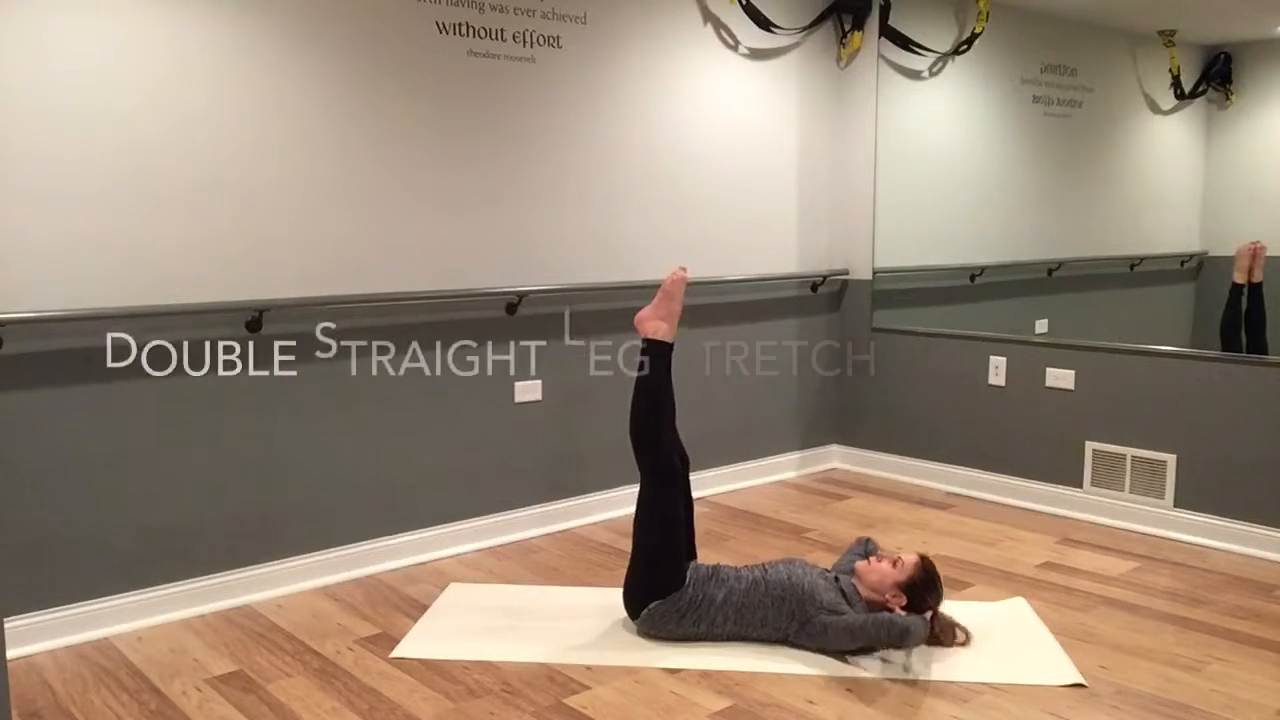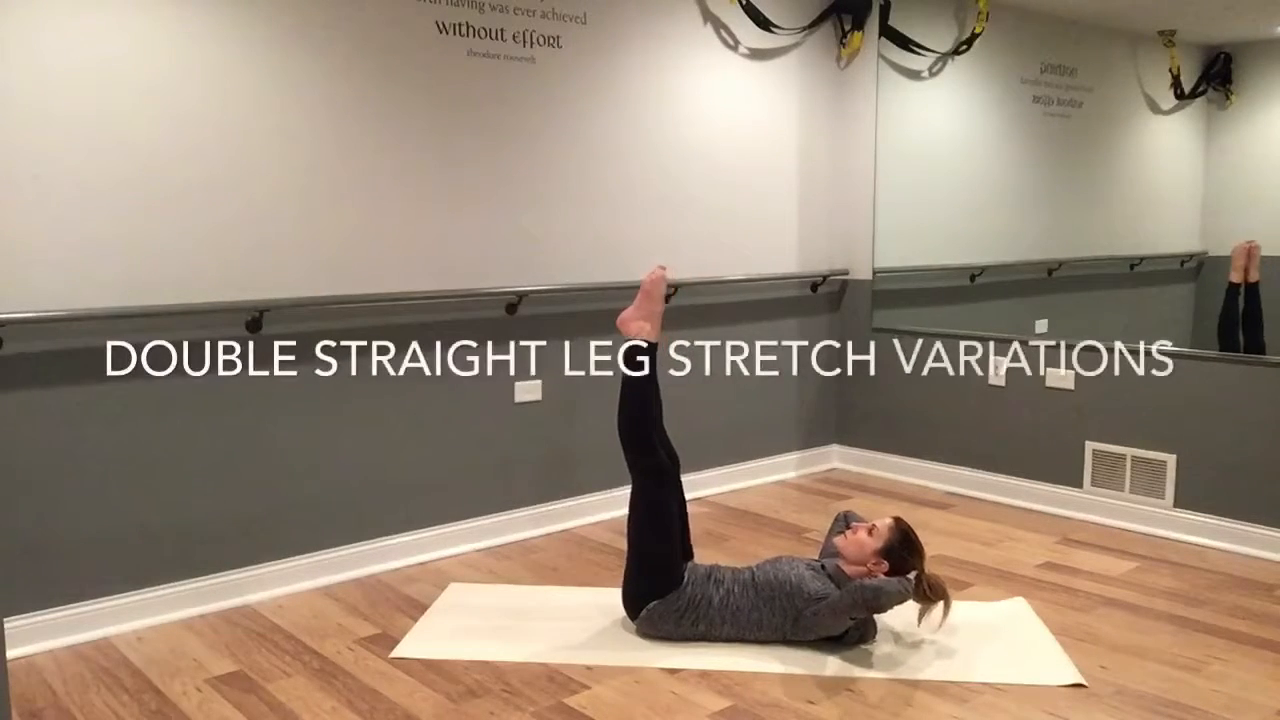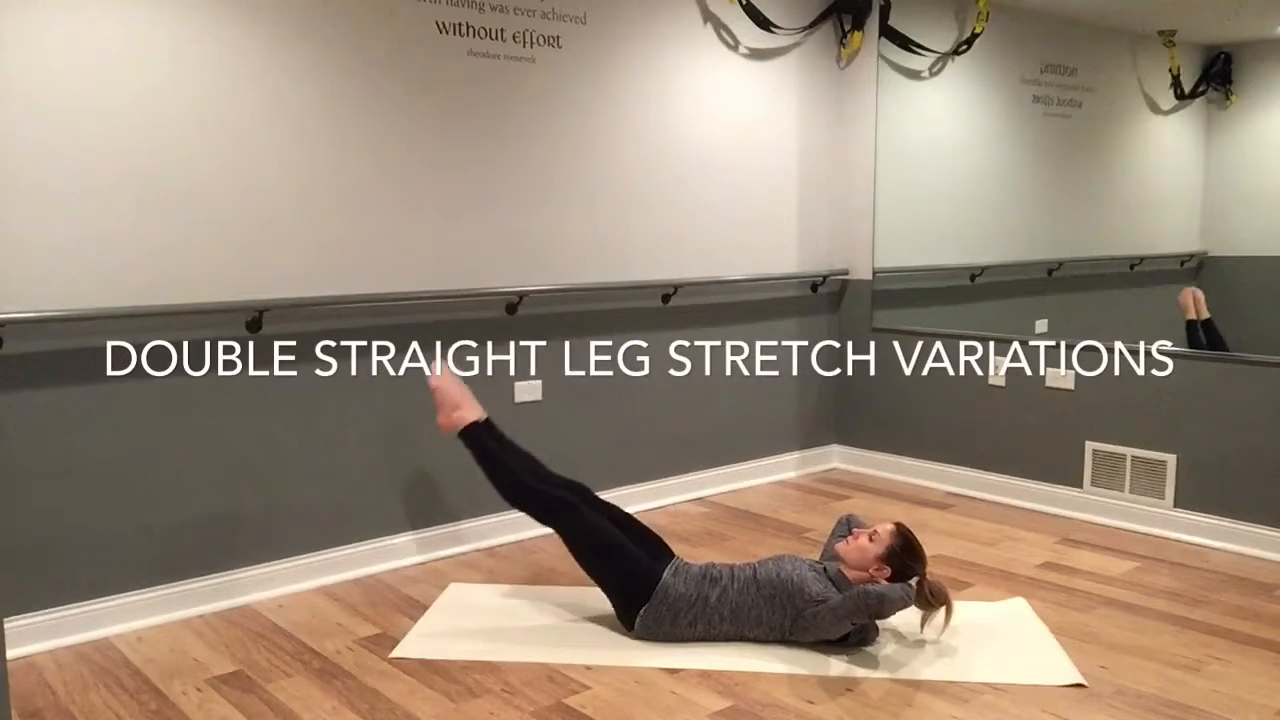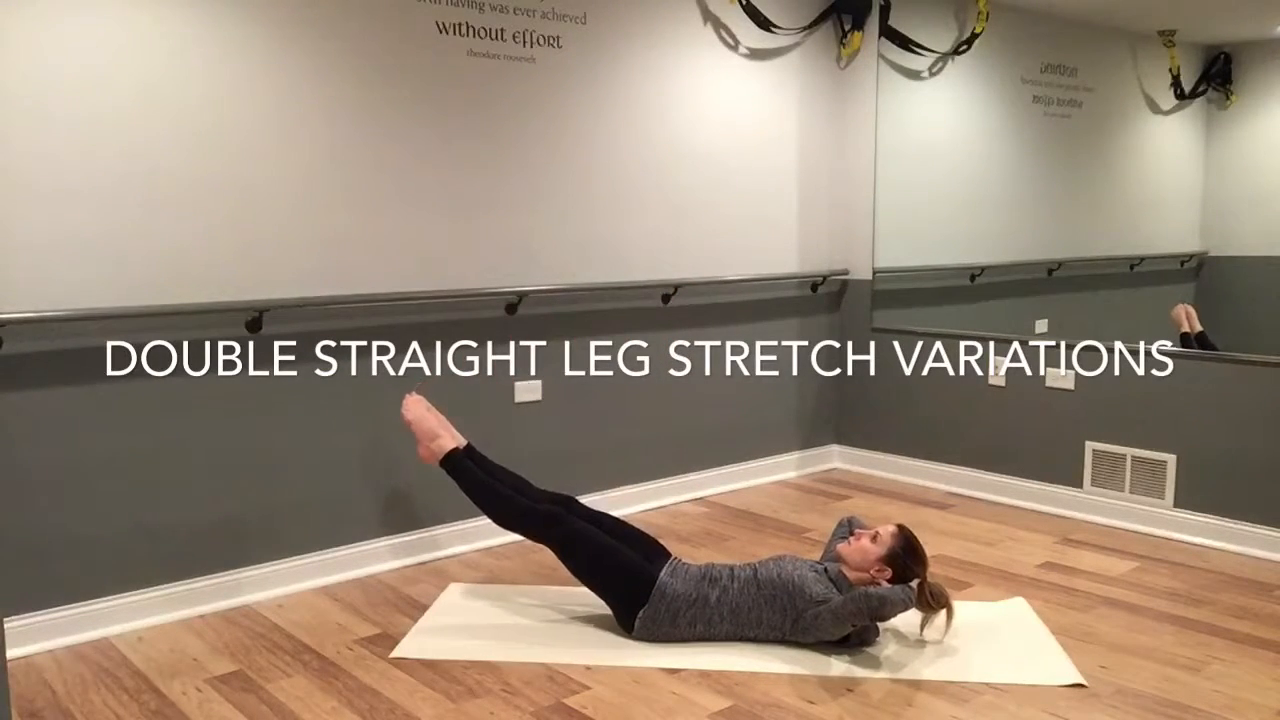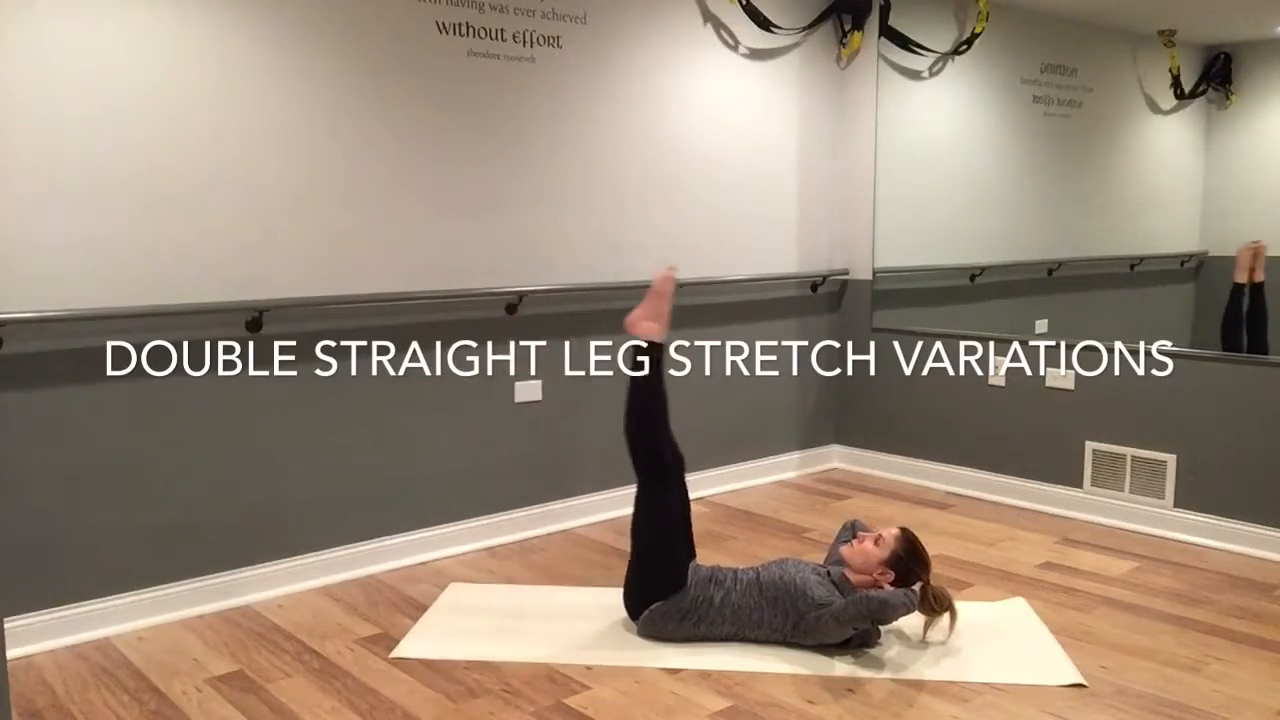
dt=1s
person 1, frame 1
left shoulder: (843, 623)
right shoulder: (842, 585)
left elbow: (901, 630)
right elbow: (864, 543)
left wrist: (920, 619)
left hip: (663, 603)
right hip: (689, 587)
left knee: (663, 470)
left ankle: (658, 337)
right ankle: (657, 337)
person 1, frame 2
left shoulder: (833, 607)
right shoulder: (832, 572)
left elbow: (873, 591)
right elbow: (843, 517)
left wrist: (906, 584)
left hip: (661, 603)
right hip: (685, 586)
left knee: (652, 468)
left ankle: (642, 339)
person 1, frame 3
left shoulder: (832, 613)
right shoulder: (831, 575)
left elbow: (879, 598)
right elbow: (846, 519)
left wrist: (910, 588)
right wrist: (901, 561)
left hip: (660, 606)
right hip: (678, 581)
left knee: (565, 510)
right knee: (578, 499)
left ankle: (469, 422)
right ankle: (473, 423)
person 1, frame 4
left shoulder: (834, 613)
right shoulder: (832, 575)
left elbow: (874, 601)
right elbow: (845, 520)
left wrist: (909, 593)
right wrist: (907, 573)
left hip: (659, 607)
right hip: (677, 579)
left knee: (551, 522)
right knee: (566, 507)
left ankle: (449, 453)
right ankle: (456, 450)
person 1, frame 5
left shoulder: (835, 614)
right shoulder: (836, 577)
left elbow: (877, 604)
right elbow: (851, 526)
left wrist: (913, 595)
left hip: (662, 605)
right hip: (691, 586)
left knee: (660, 470)
left ankle: (649, 338)
